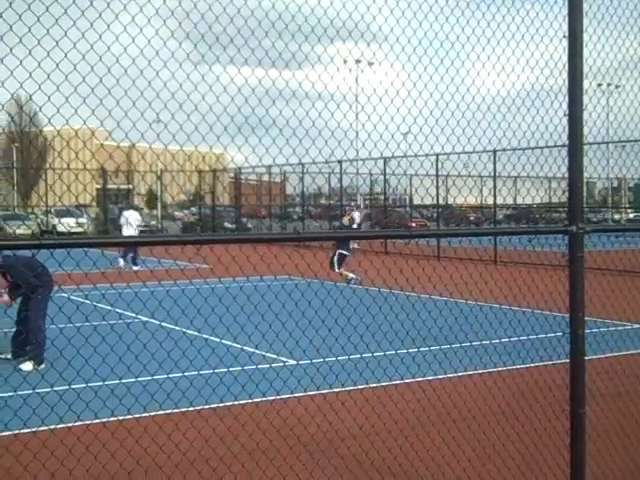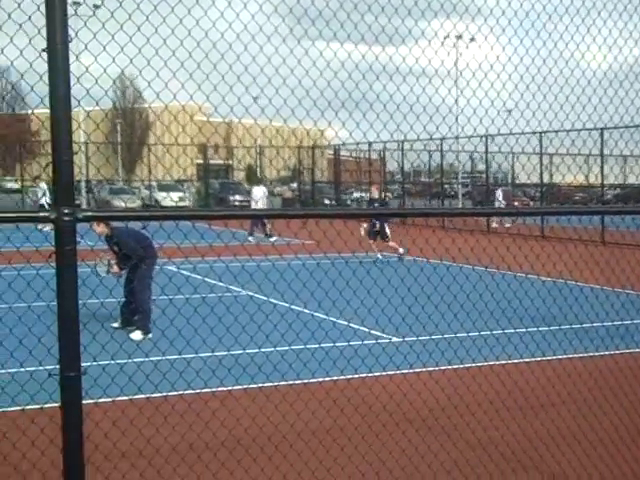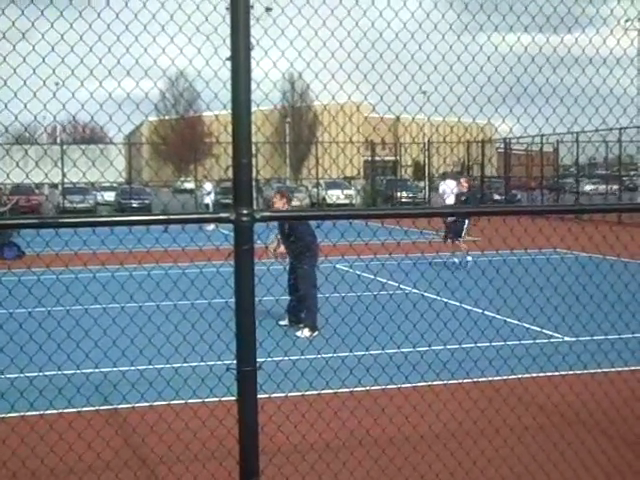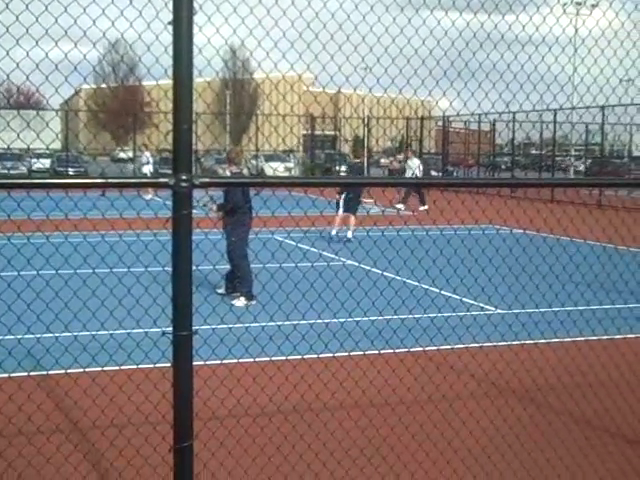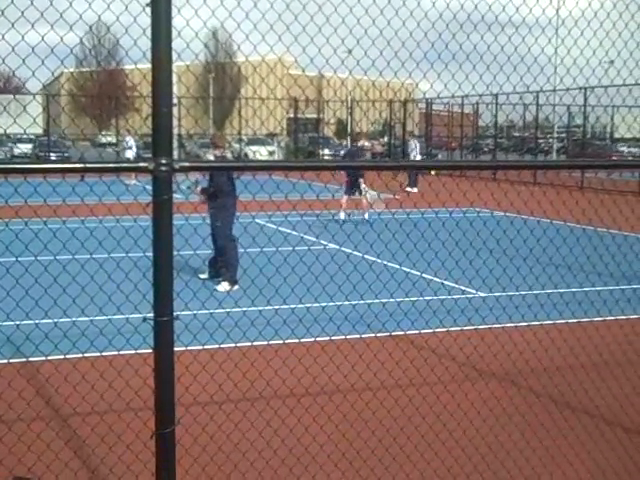
dt=1s
person 1, frame 1
left shoulder: (11, 264)
left elbow: (31, 284)
right elbow: (17, 282)
left wrist: (11, 296)
left hip: (42, 284)
right hip: (31, 285)
left knee: (35, 320)
right knee: (22, 318)
left ankle: (36, 360)
right ankle: (18, 352)
person 1, frame 2
left shoulder: (119, 235)
right shoulder: (109, 237)
left elbow: (137, 254)
left wrist: (120, 267)
right wrist: (117, 265)
left hip: (146, 257)
right hip: (137, 258)
left knee: (141, 291)
right knee: (129, 289)
left ankle: (144, 329)
right ankle: (127, 321)
person 1, frame 3
left shoulder: (295, 218)
right shoulder: (282, 218)
left elbow: (305, 242)
left wrist: (287, 250)
right wrist: (279, 244)
left hip: (307, 256)
right hip: (296, 257)
left knee: (307, 291)
right knee: (293, 288)
left ankle: (311, 327)
right ankle: (294, 317)
person 1, frame 4
right shoulder: (240, 178)
left elbow: (235, 203)
left wrist: (219, 208)
right wrist: (224, 210)
left hip: (238, 224)
right hip: (238, 223)
left knee: (240, 258)
right knee: (234, 256)
left ankle: (247, 295)
right ankle: (231, 285)
person 1, frame 5
left shoulder: (219, 163)
right shoulder: (223, 162)
left elbow: (219, 186)
left wrist: (203, 191)
right wrist: (208, 193)
left hip: (223, 207)
right hip: (220, 207)
left knee: (226, 241)
right knee: (218, 240)
left ankle: (231, 279)
right ankle: (215, 270)
